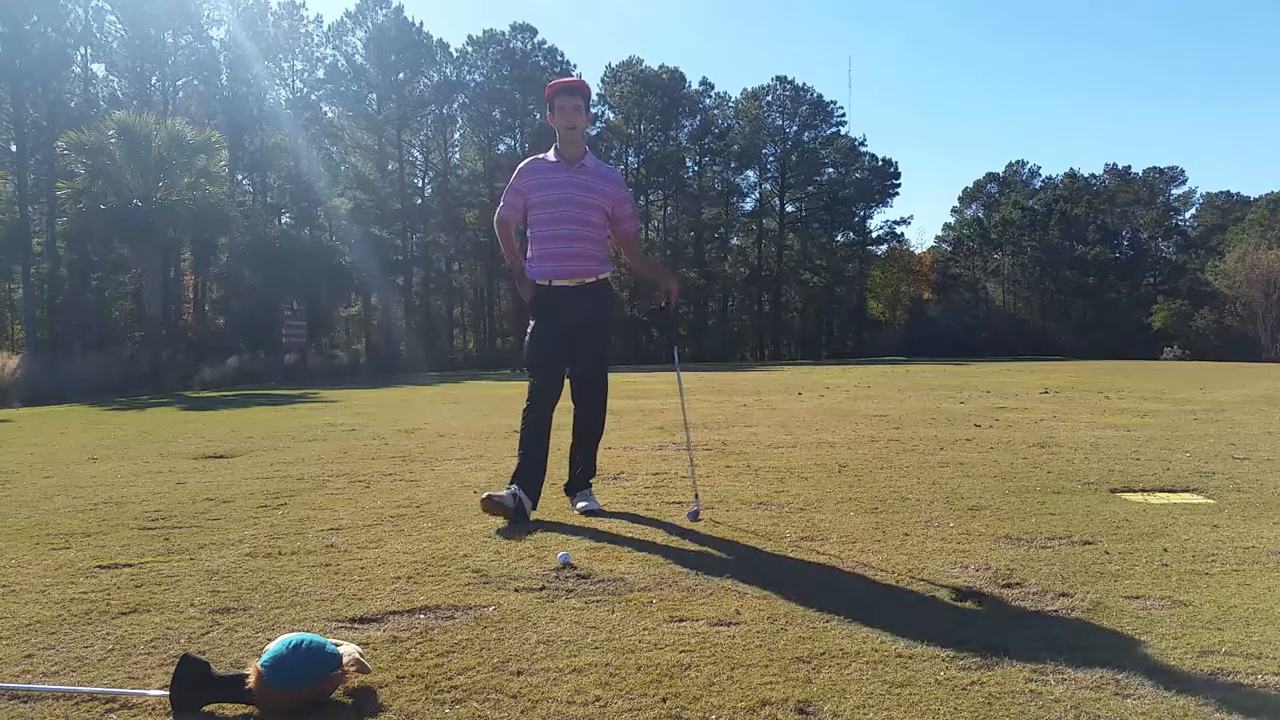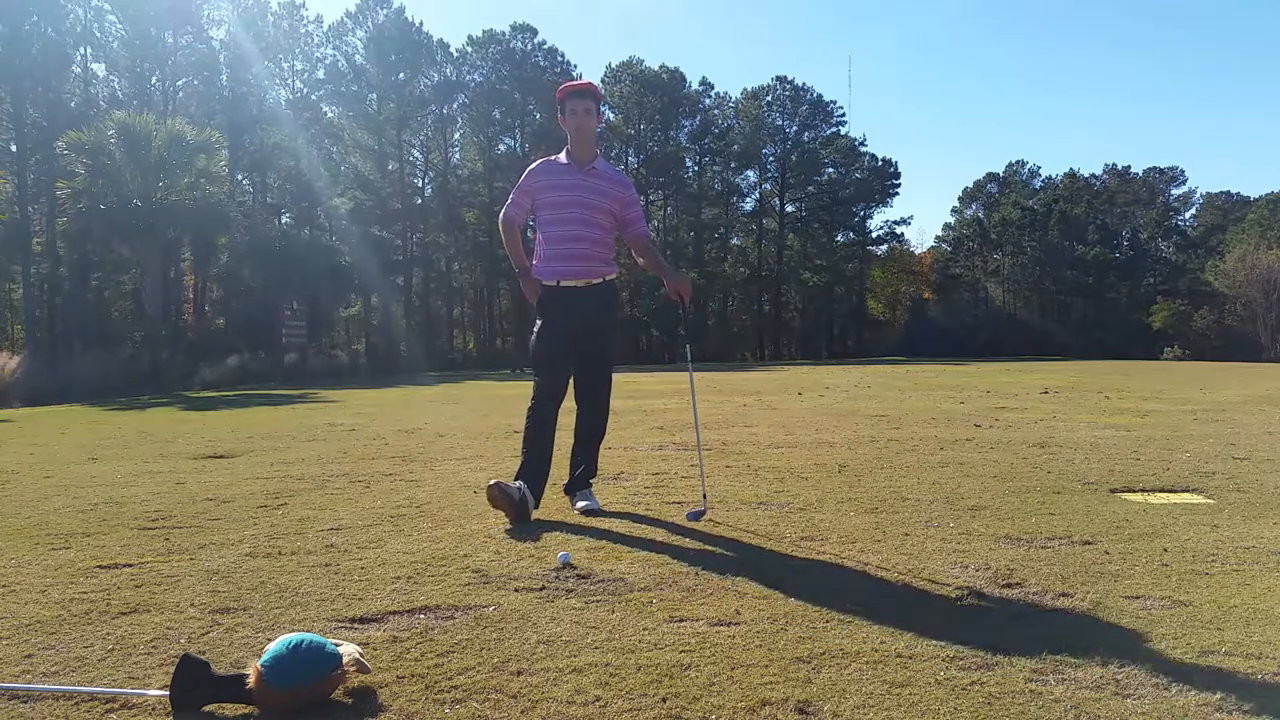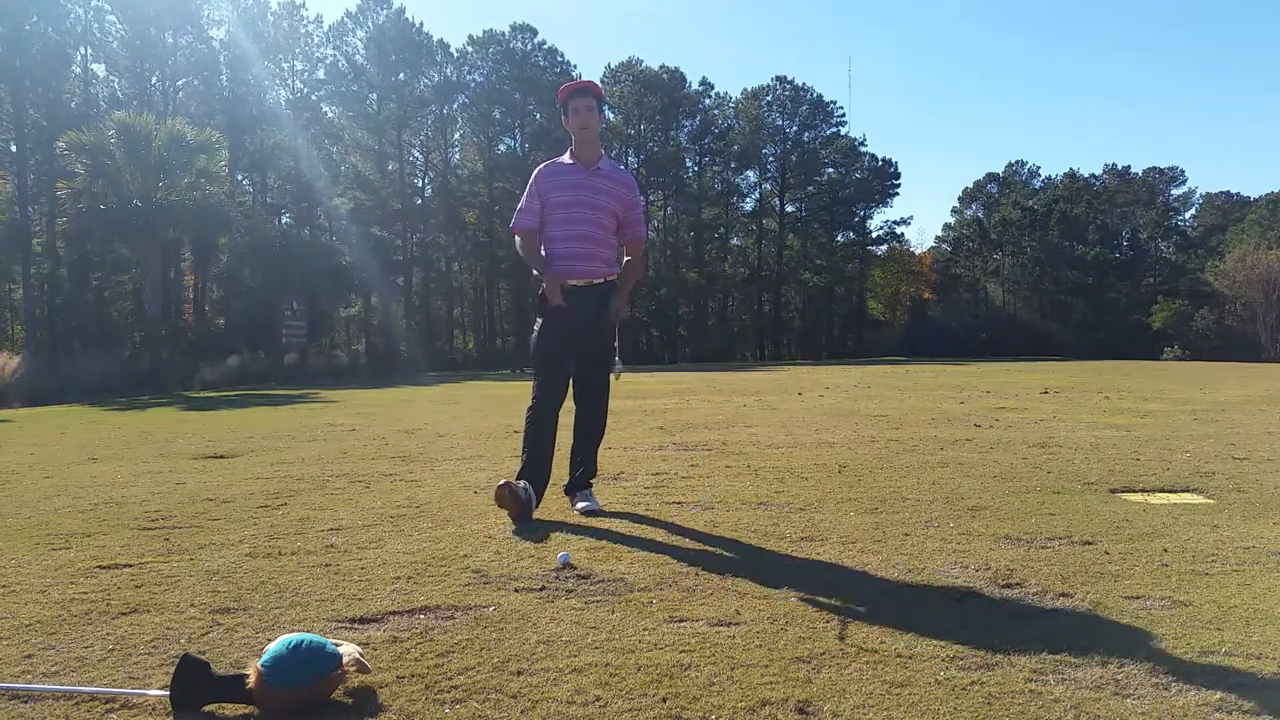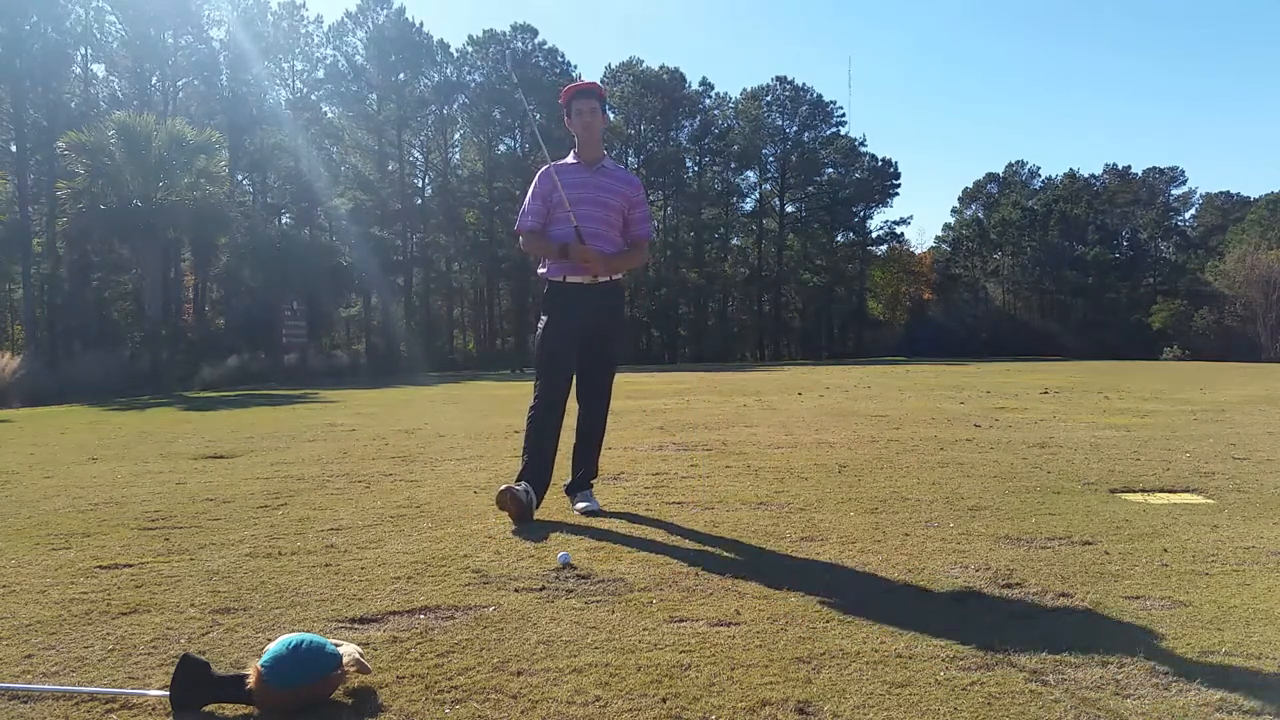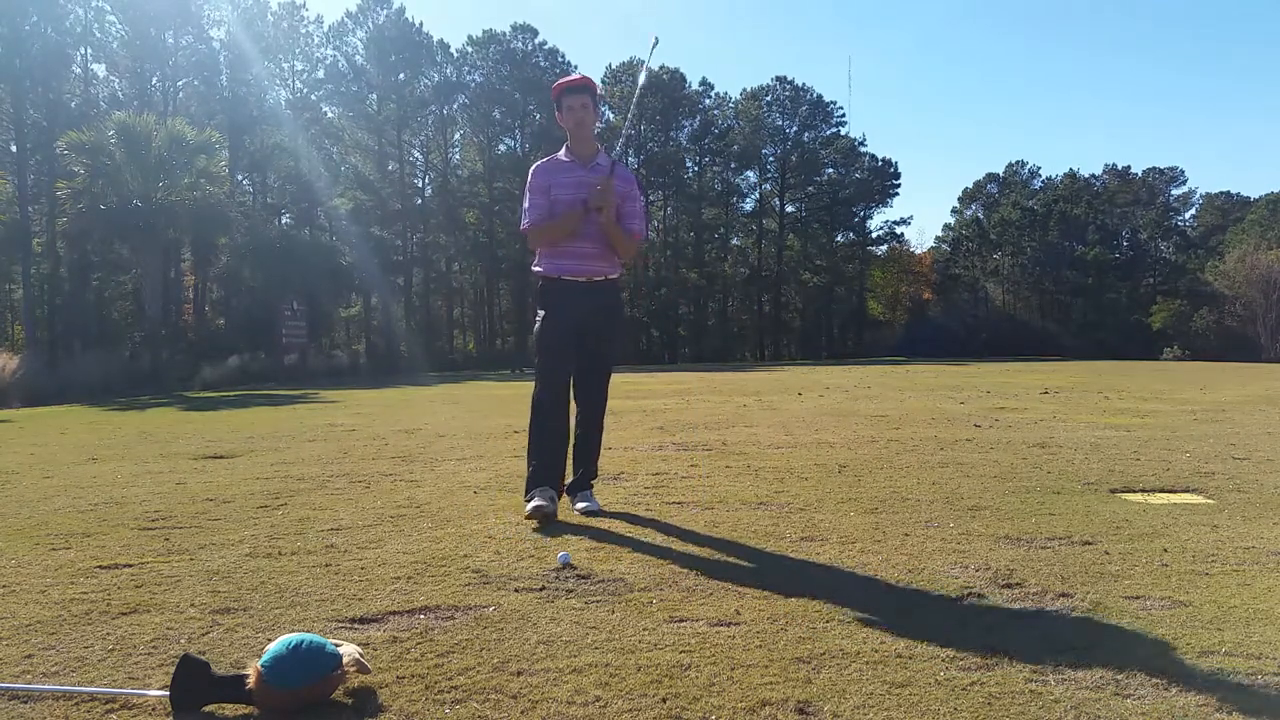
dt=1s
person 1, frame 1
left shoulder: (610, 180)
right shoulder: (530, 172)
left elbow: (628, 244)
right elbow: (503, 222)
left wrist: (659, 275)
right wrist: (519, 274)
left hip: (593, 297)
right hip: (546, 297)
left knee: (591, 396)
right knee: (540, 395)
left ankle: (580, 485)
right ankle: (523, 491)
person 1, frame 2
left shoulder: (619, 183)
right shoulder: (540, 173)
left elbow: (639, 243)
right elbow: (508, 222)
left wrist: (668, 275)
right wrist: (524, 274)
left hip: (599, 298)
right hip: (552, 297)
left knee: (594, 396)
right knee: (546, 393)
left ankle: (581, 485)
right ankle: (527, 488)
person 1, frame 3
left shoulder: (623, 182)
right shoulder: (546, 175)
left elbow: (634, 250)
right elbow: (524, 236)
left wrist: (622, 294)
right wrist: (546, 272)
left hip: (601, 300)
right hip: (556, 299)
left knee: (593, 397)
right knee: (546, 394)
left ankle: (581, 485)
right ankle: (529, 486)
person 1, frame 4
left shoulder: (628, 183)
right shoulder: (550, 176)
left elbow: (640, 251)
right elbow: (528, 239)
left wrist: (605, 262)
right wrist: (566, 251)
left hip: (606, 297)
right hip: (561, 294)
left knee: (596, 396)
right knee: (549, 392)
left ankle: (582, 485)
right ankle: (529, 486)
person 1, frame 5
left shoulder: (622, 177)
right shoulder: (544, 172)
left elbow: (630, 250)
right elbow: (535, 236)
left wrist: (607, 217)
right wrist: (585, 208)
left hip: (603, 295)
right hip: (557, 292)
left knee: (593, 394)
right knee: (551, 388)
left ankle: (582, 485)
right ankle: (542, 487)
